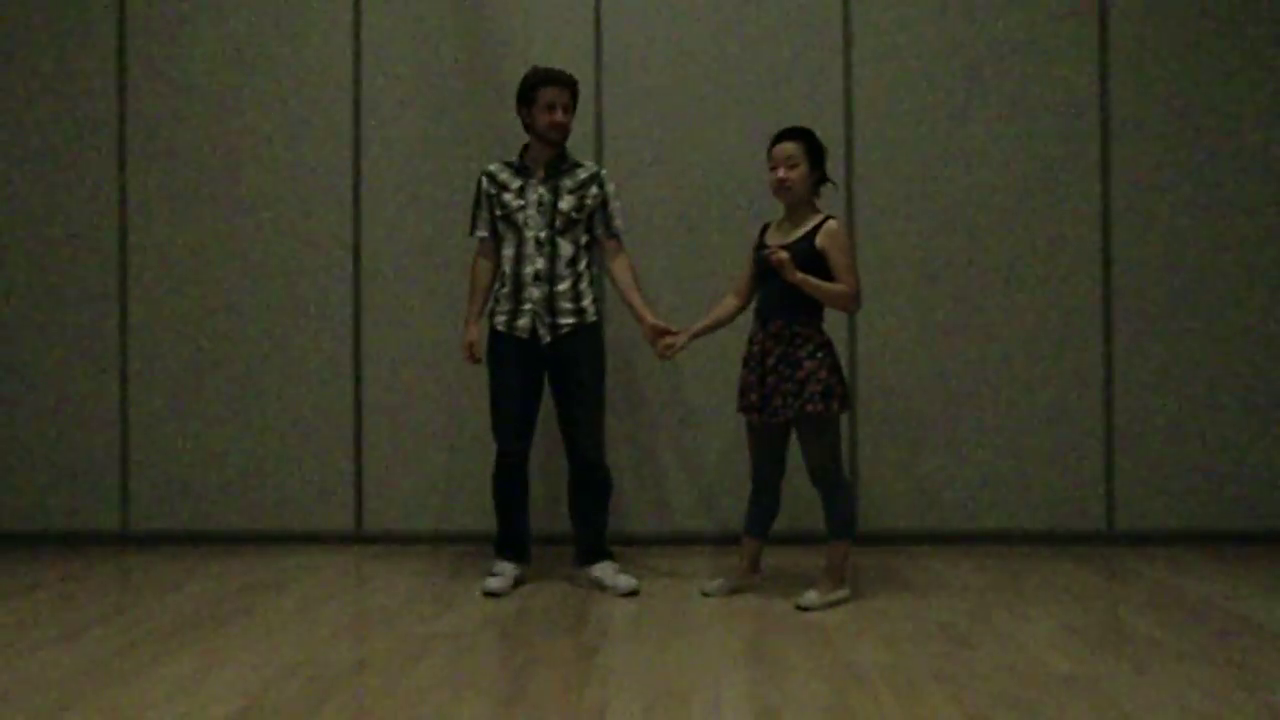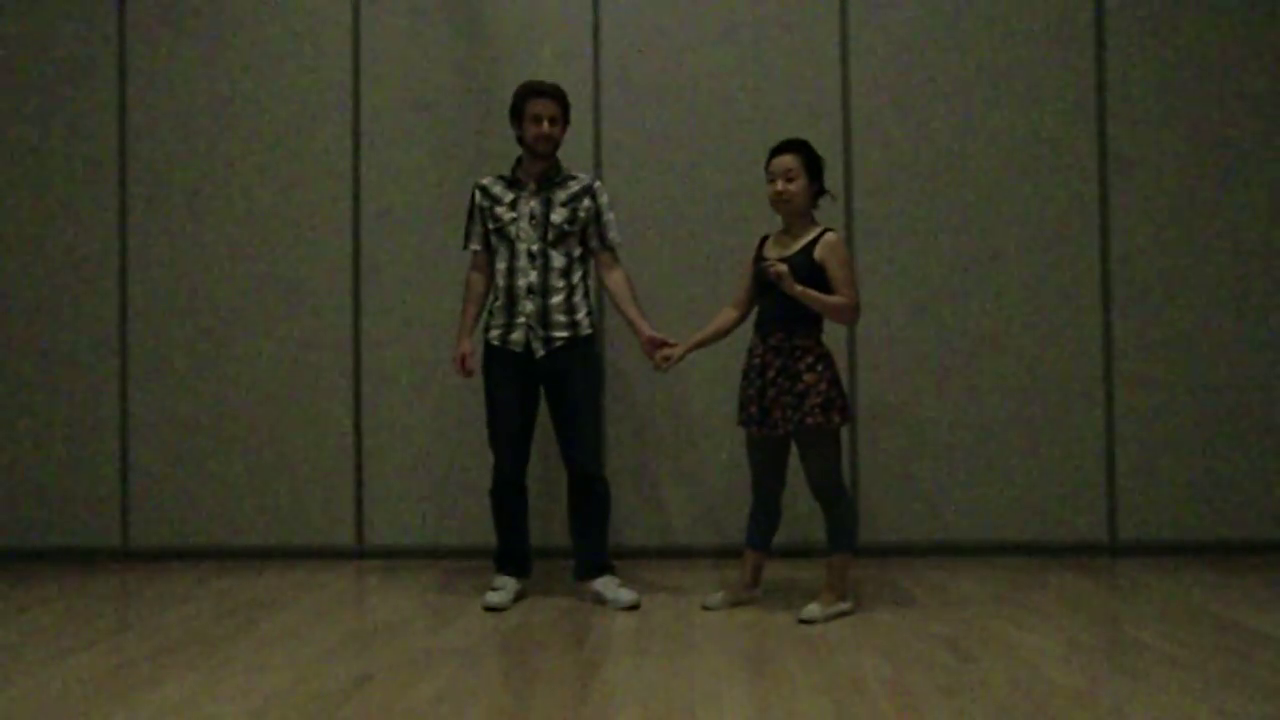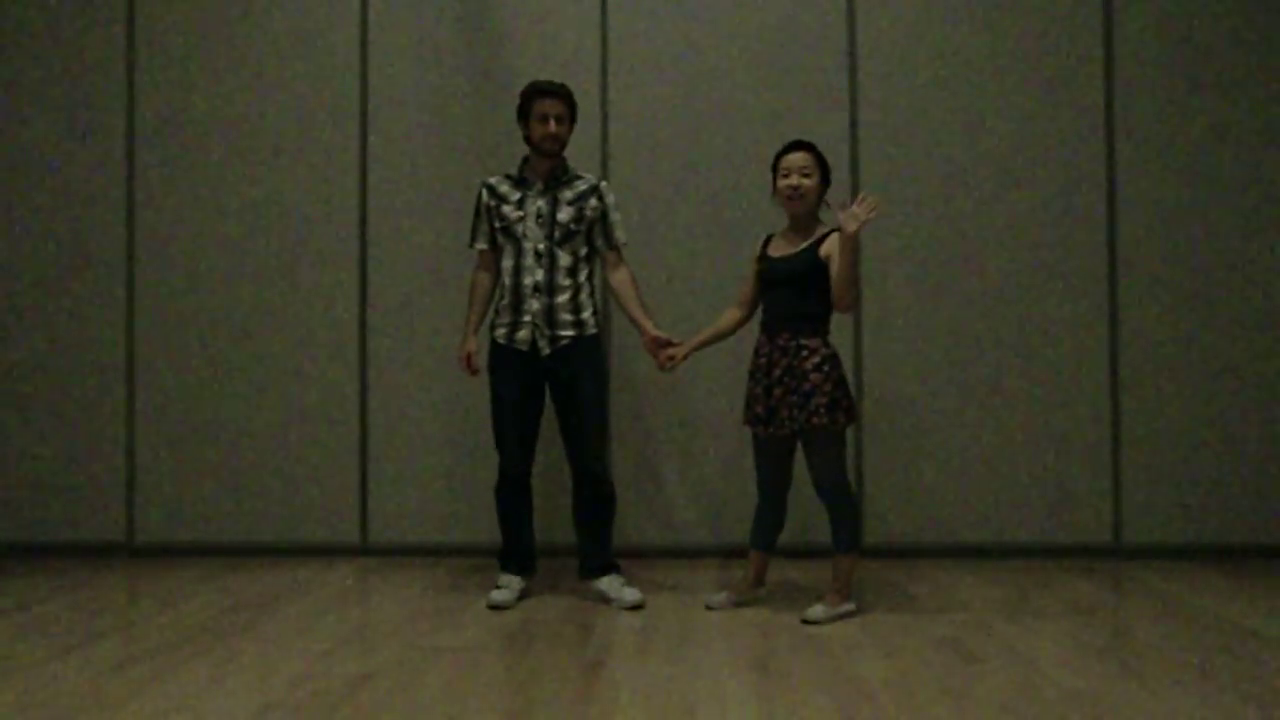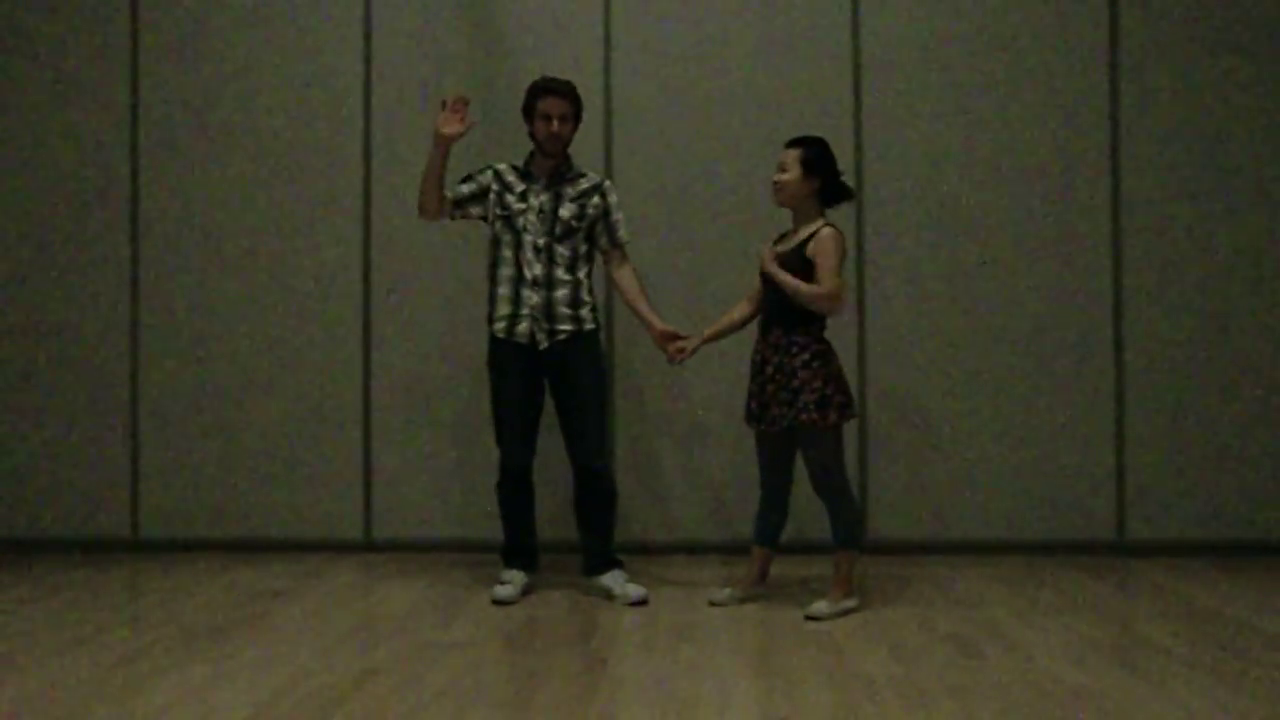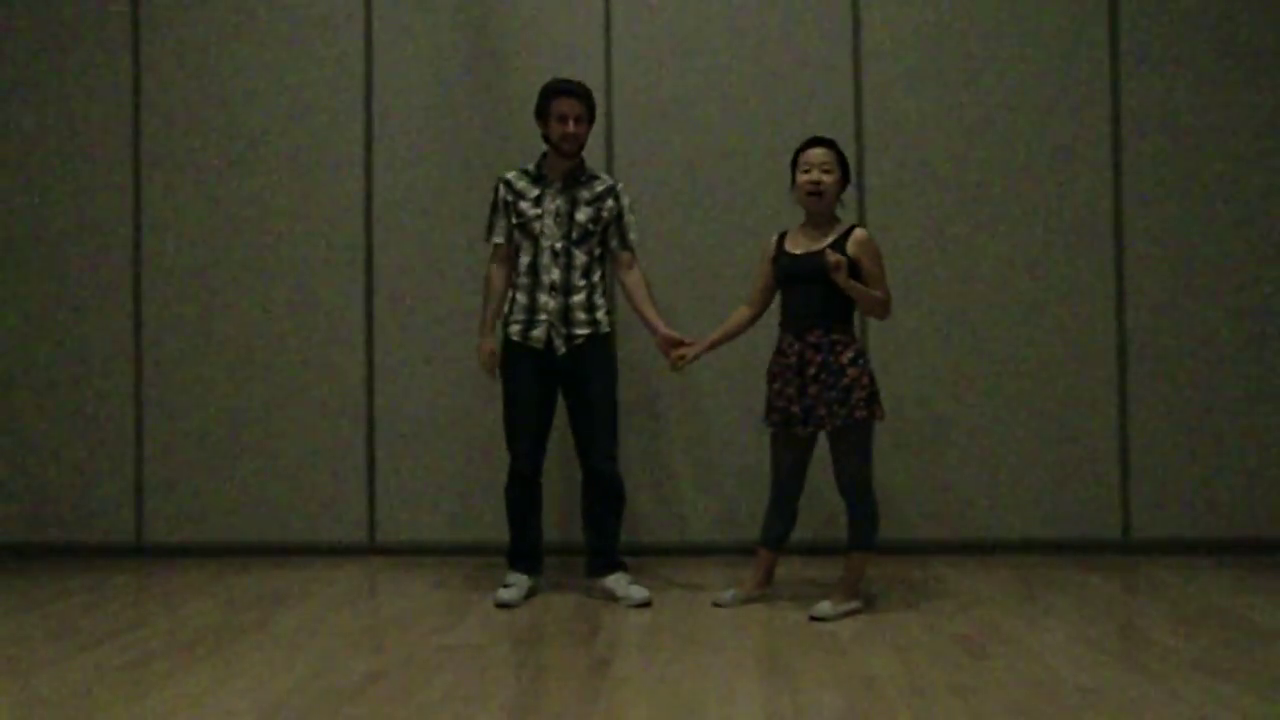
dt=1s
person 1, frame 1
left shoulder: (592, 181)
right shoulder: (495, 179)
left elbow: (614, 255)
right elbow: (486, 256)
left wrist: (645, 316)
right wrist: (472, 321)
left hip: (576, 331)
right hip: (512, 332)
left knee: (587, 450)
right knee: (510, 451)
left ankle: (595, 556)
right ankle: (510, 556)
person 1, frame 2
left shoulder: (586, 192)
right shoulder: (488, 193)
left elbow: (609, 266)
right elbow: (479, 270)
left wrist: (642, 327)
right wrist: (465, 334)
left hip: (572, 344)
right hip: (506, 346)
left knee: (585, 463)
right knee: (508, 465)
left ankle: (596, 570)
right ankle: (510, 572)
person 1, frame 3
left shoulder: (593, 192)
right shoulder: (495, 192)
left elbow: (614, 266)
right elbow: (486, 267)
left wrist: (647, 328)
right wrist: (470, 332)
left hip: (578, 343)
right hip: (513, 344)
left knee: (591, 462)
right knee: (514, 463)
left ankle: (601, 569)
right ankle: (515, 570)
person 1, frame 4
left shoulder: (595, 190)
right shoulder: (497, 181)
left elbow: (618, 262)
right elbow: (431, 209)
left wrist: (653, 323)
right wrist: (442, 145)
left hip: (576, 339)
right hip: (512, 339)
left knee: (591, 457)
right knee: (514, 459)
left ankle: (603, 566)
right ankle: (518, 565)
person 1, frame 5
left shoulder: (608, 192)
right shoulder: (511, 187)
left elbow: (627, 266)
right elbow: (500, 262)
left wrist: (659, 328)
right wrist: (487, 330)
left hip: (590, 342)
right hip: (526, 343)
left knee: (601, 461)
right knee: (524, 462)
left ankle: (607, 568)
right ankle: (522, 568)
person 2, frame 1
left shoulder: (828, 231)
right shoulder: (765, 233)
left elbow: (850, 298)
right elbow: (737, 299)
left wrist: (795, 275)
right wrist: (686, 336)
left hip: (808, 356)
right hip: (763, 356)
left knee: (824, 470)
right knee: (763, 472)
left ankle: (835, 578)
right ankle: (747, 568)
person 2, frame 2
left shoulder: (827, 243)
right shoulder: (764, 246)
left elbow: (849, 310)
right elbow: (736, 311)
left wrist: (794, 287)
right wrist: (684, 348)
left hip: (807, 369)
right hip: (763, 368)
left knee: (825, 483)
right knee: (764, 485)
left ankle: (837, 591)
right ankle: (748, 581)
person 2, frame 3
left shoulder: (830, 242)
right shoulder: (767, 246)
left elbow: (844, 302)
right elbow: (741, 309)
left wrist: (850, 239)
right wrist: (689, 347)
left hip: (813, 366)
right hip: (768, 366)
left knee: (830, 483)
right knee: (770, 485)
left ankle: (842, 592)
right ankle: (752, 581)
person 2, frame 4
left shoulder: (826, 238)
right shoulder: (781, 241)
left elbow: (829, 301)
right elbow: (752, 304)
left wrist: (779, 274)
right wrist: (698, 340)
left hip: (808, 366)
right hip: (771, 365)
left knee: (829, 480)
right knee: (773, 481)
left ankle: (844, 589)
right ankle: (755, 577)
person 2, frame 5
left shoulder: (856, 240)
right shoulder: (778, 245)
left elbow: (882, 308)
right elbow: (751, 308)
left wrist: (845, 281)
right wrist: (699, 348)
left hip: (842, 366)
right hip: (790, 367)
left knee: (853, 482)
right knee: (784, 483)
left ankle: (850, 590)
right ankle: (759, 579)
